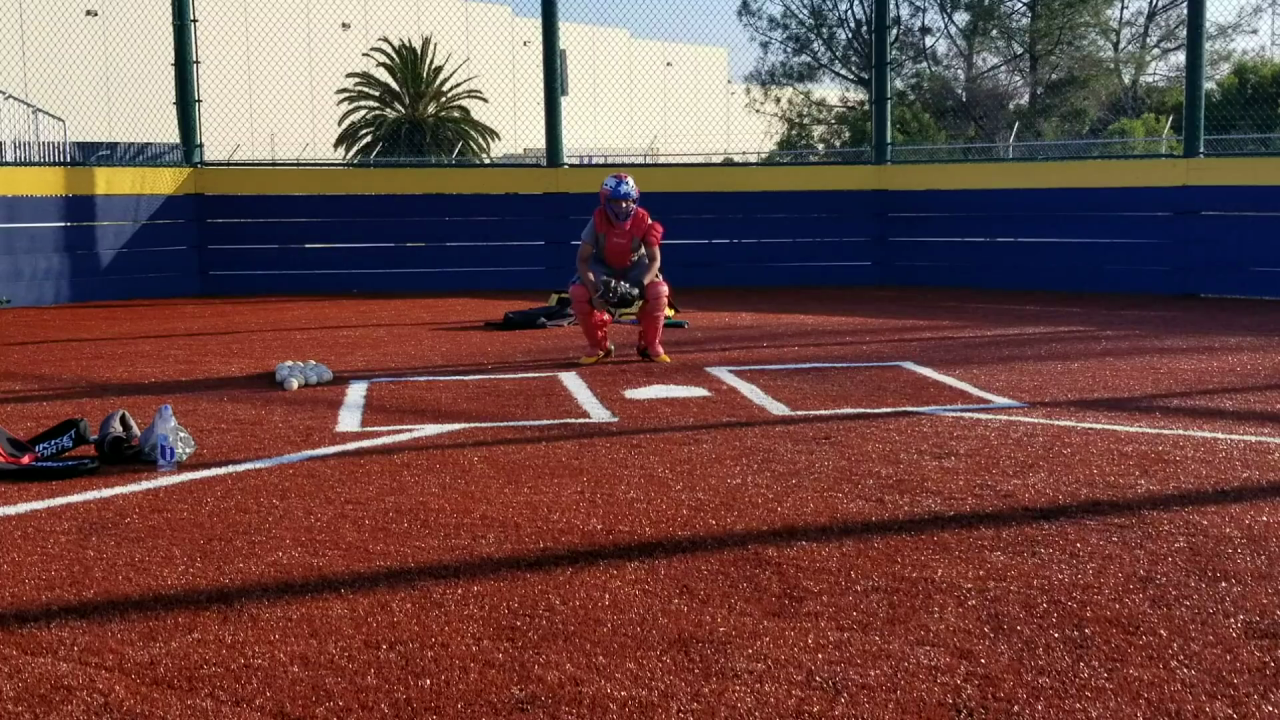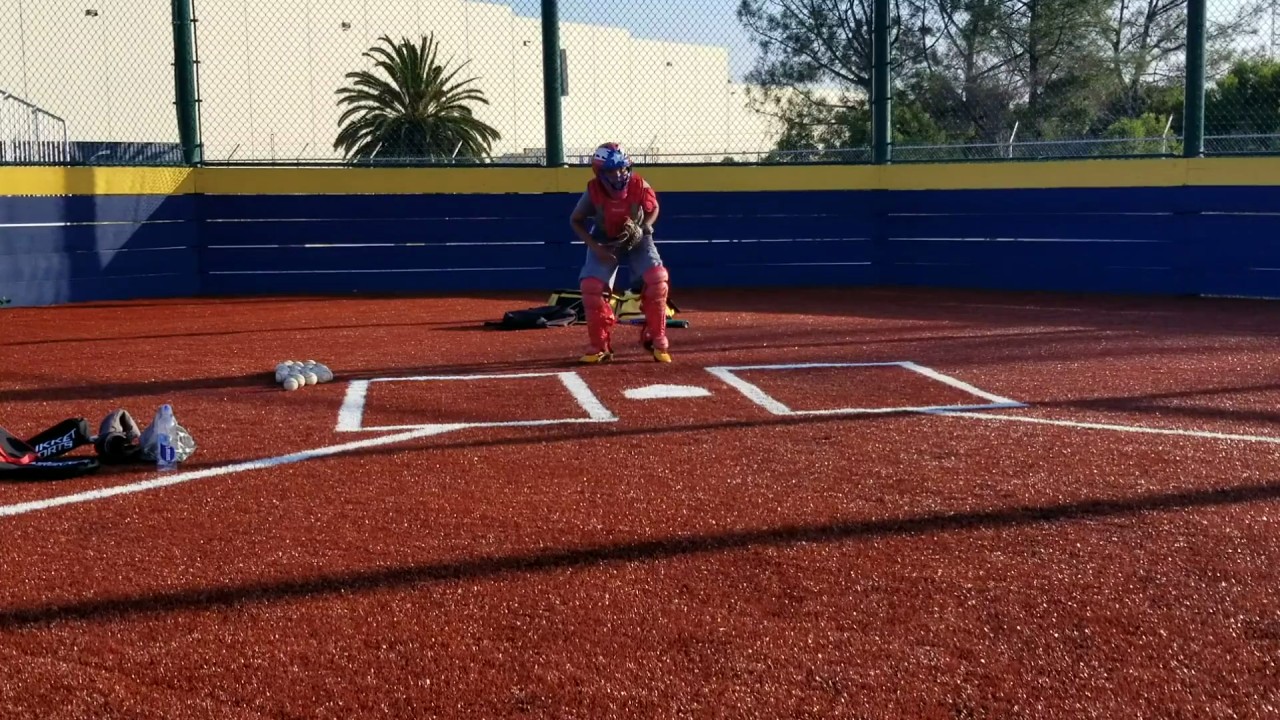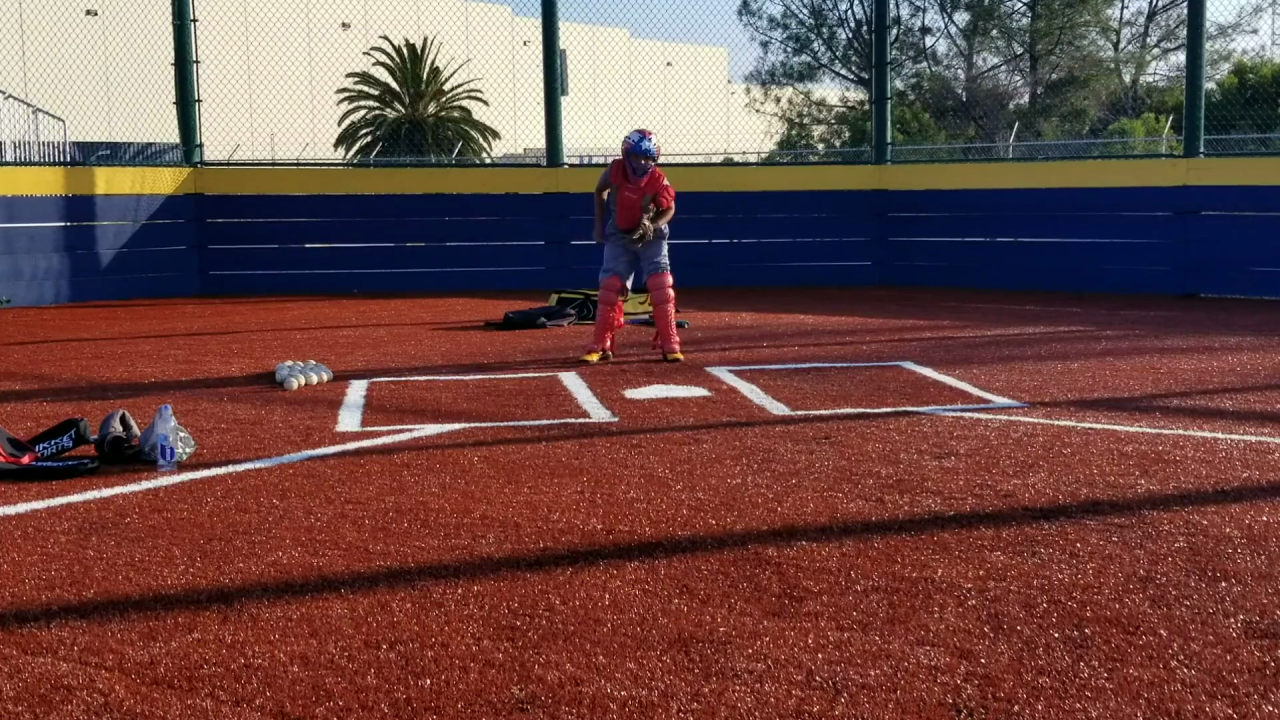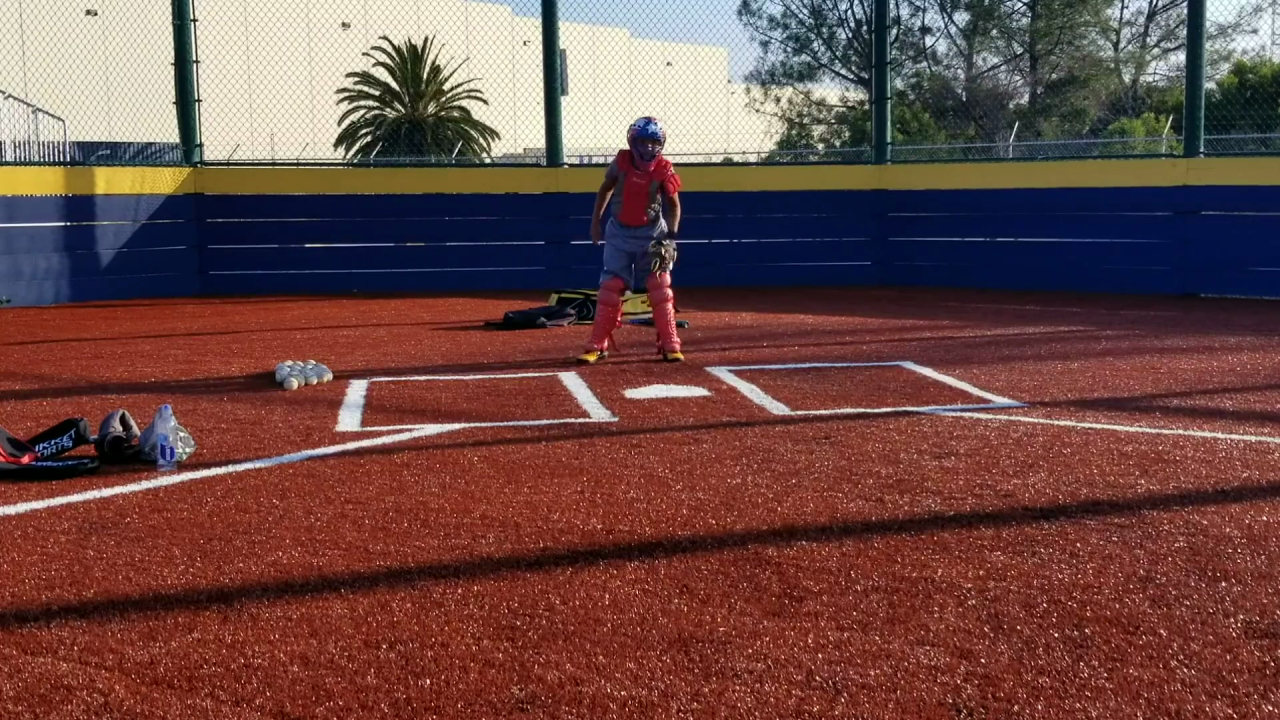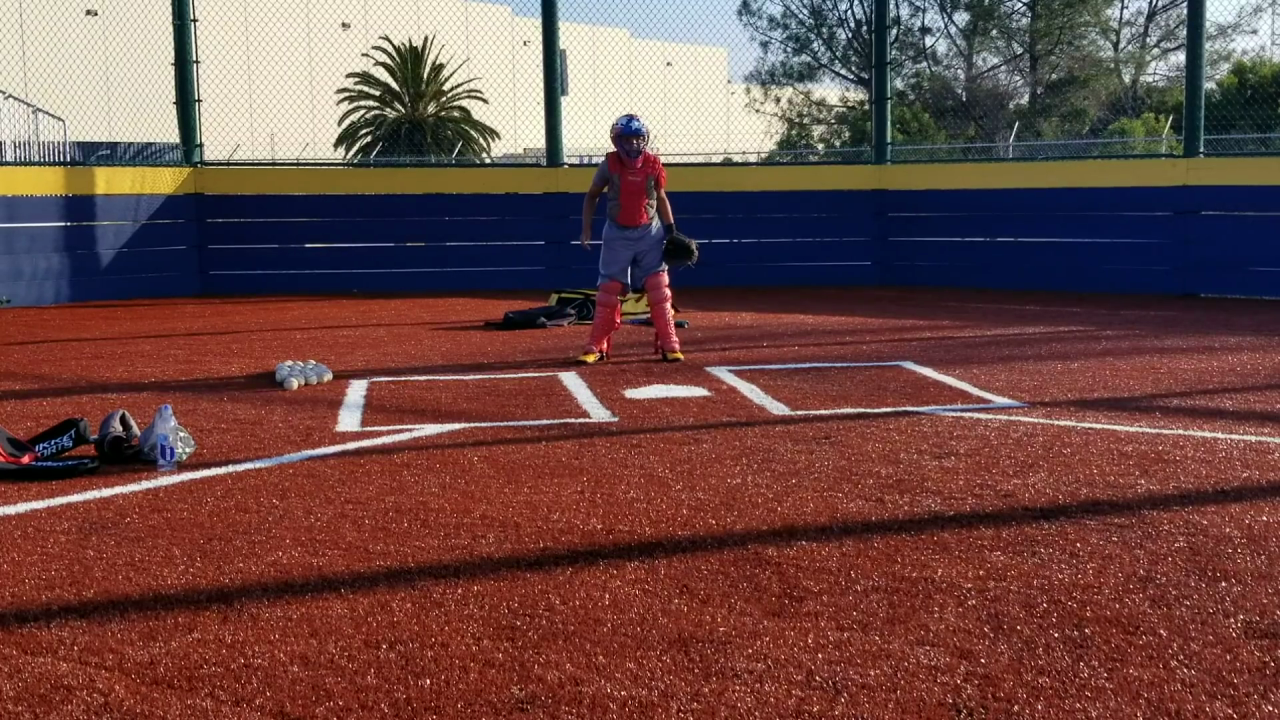
dt=0.4s
person 1, frame 1
left shoulder: (643, 221)
right shoulder: (598, 221)
left elbow: (655, 259)
right elbow: (582, 260)
left wrist: (639, 286)
right wrist: (593, 291)
left hip: (636, 266)
right hip: (603, 267)
left knee: (658, 292)
right knee: (579, 293)
left ankle: (651, 347)
right ankle: (598, 347)
person 1, frame 2
left shoulder: (639, 186)
right shoulder: (593, 192)
left elbow: (654, 208)
right elbow: (575, 221)
left wrist: (642, 229)
right wrist: (594, 246)
left hip: (636, 238)
right hip: (604, 241)
left knee: (657, 280)
right knee: (591, 287)
left ankle: (656, 340)
right ankle: (599, 348)
person 1, frame 3
left shoulder: (658, 181)
right shoulder: (614, 171)
left elbow: (669, 209)
right elbow: (600, 190)
left wrist: (652, 226)
right wrist: (599, 223)
left hip: (650, 237)
right hip: (618, 235)
left knee: (661, 287)
right knee: (610, 288)
left ankle: (670, 346)
right ankle: (600, 347)
person 1, frame 4
left shoulder: (664, 170)
right shoulder: (620, 162)
left elbow: (674, 205)
right elbow: (606, 189)
left wrist: (671, 237)
right wrist: (595, 221)
left hip: (651, 233)
right hip: (619, 232)
left knee: (660, 288)
right knee: (610, 287)
left ankle: (670, 346)
right ankle: (597, 346)
person 1, frame 5
left shoulder: (653, 165)
right shoulder: (610, 165)
left elbow: (661, 198)
right elbow: (592, 196)
left wrist: (671, 230)
right wrist: (586, 228)
left hip: (649, 232)
right hip: (618, 233)
left knee: (658, 287)
right knee: (609, 289)
left ankle: (669, 346)
right ankle: (596, 348)
